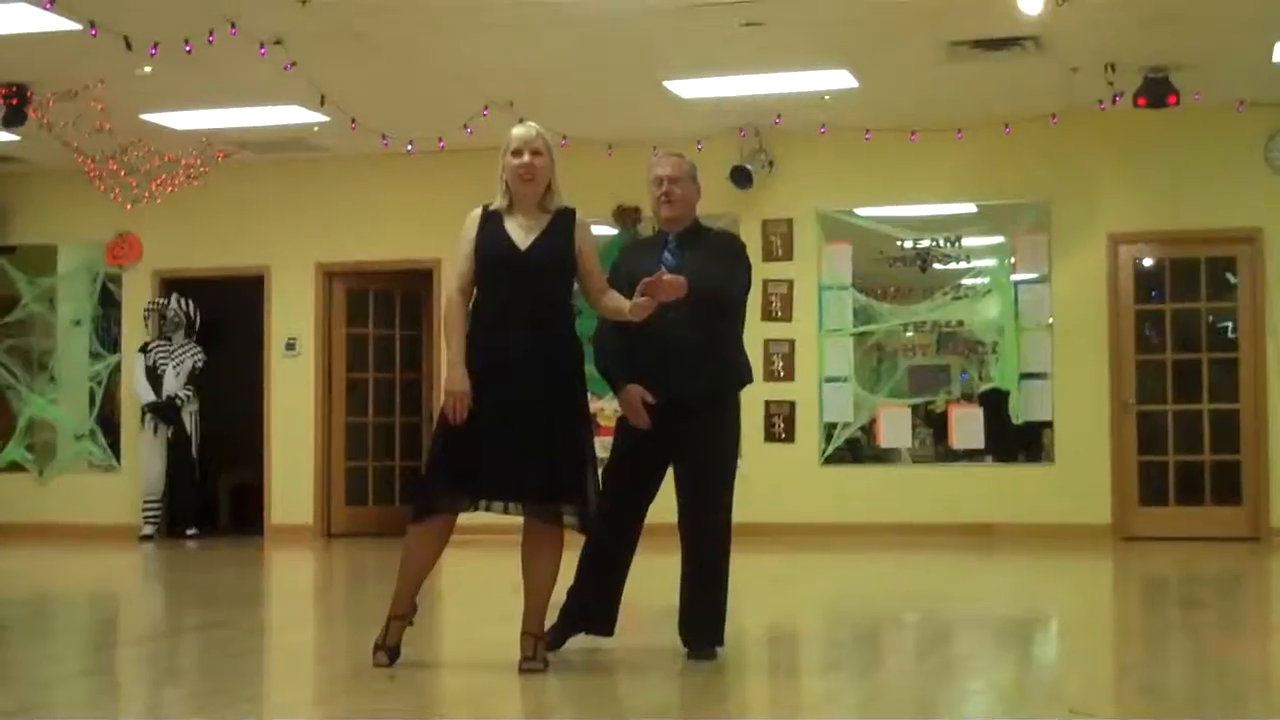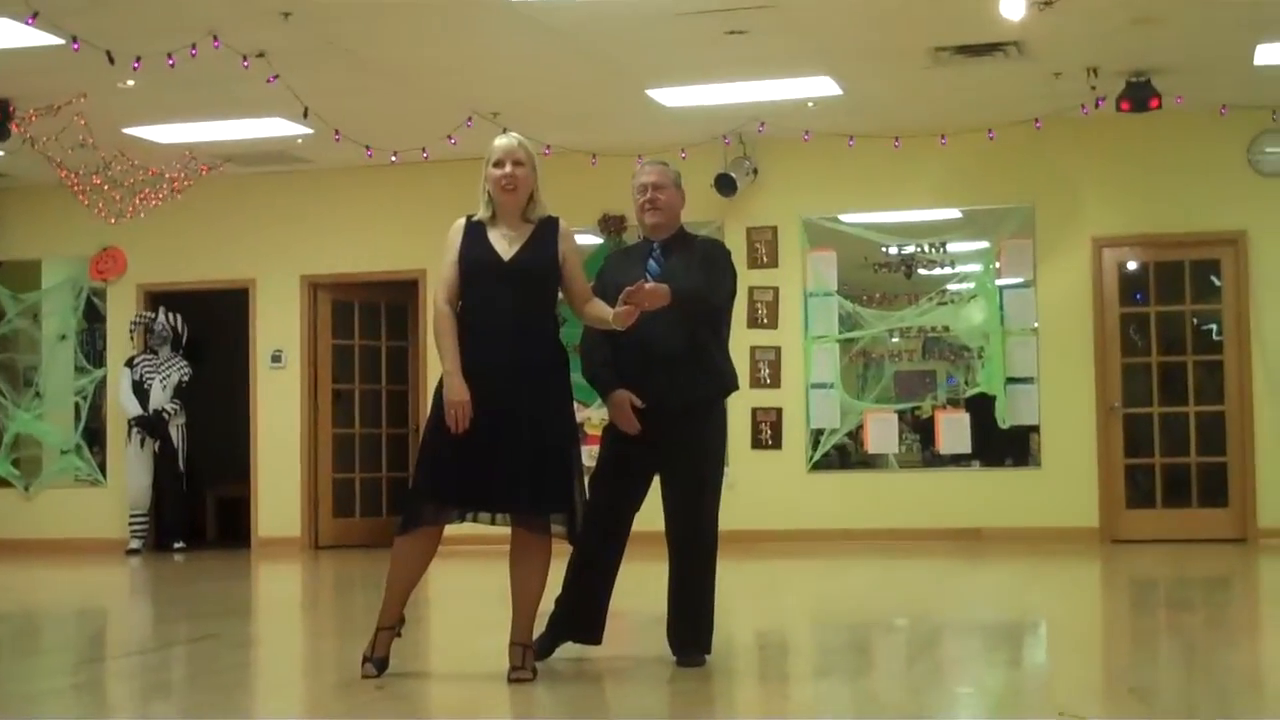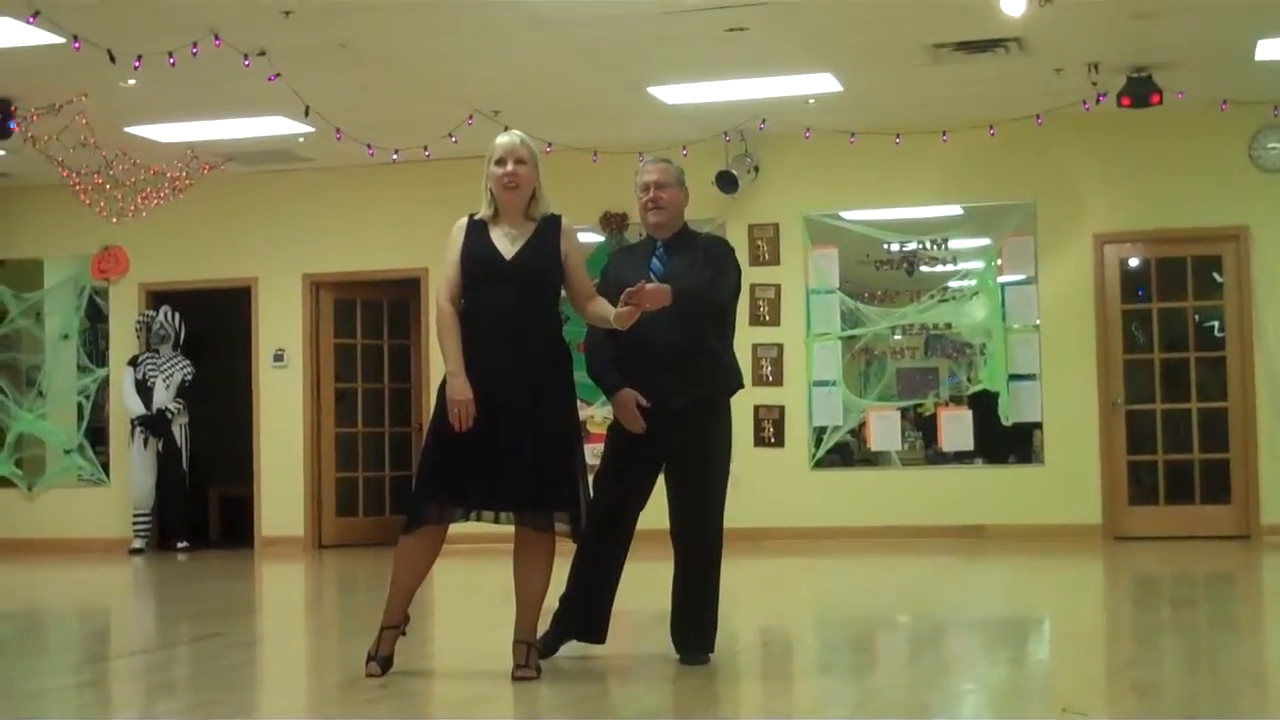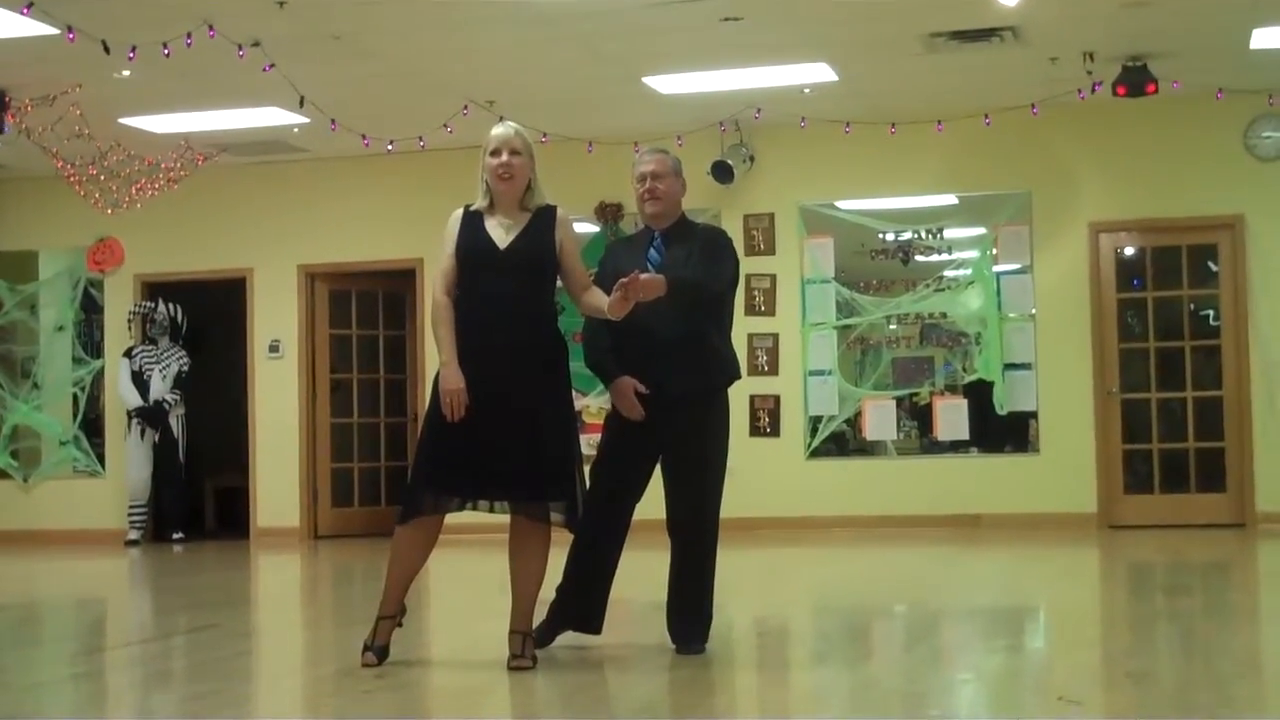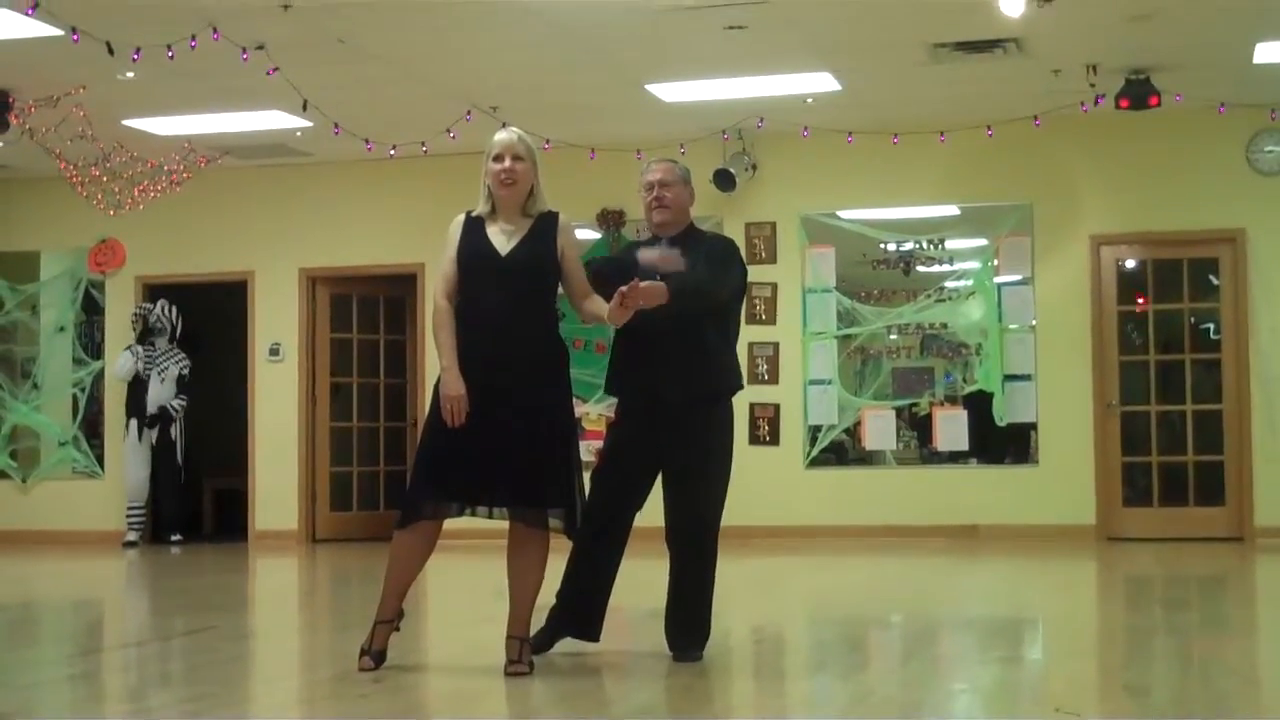
dt=1s
person 1, frame 1
left shoulder: (572, 225)
right shoulder: (480, 220)
left elbow: (598, 295)
right elbow: (458, 295)
left wrist: (632, 309)
right wrist: (456, 368)
left hip: (552, 374)
right hip: (486, 369)
left knee: (546, 504)
right knee: (442, 494)
left ankle: (533, 634)
right ankle: (398, 615)
person 1, frame 2
left shoulder: (556, 234)
right shoulder: (463, 231)
left elbow: (583, 302)
right elbow: (444, 304)
left wrist: (616, 317)
right wrist: (452, 377)
left hip: (538, 384)
right hip: (471, 382)
left knee: (533, 513)
right knee: (430, 504)
left ankle: (521, 643)
right ankle: (386, 626)
person 1, frame 3
left shoulder: (558, 232)
right shoulder: (466, 229)
left elbow: (584, 300)
right elbow: (446, 304)
left wrist: (616, 317)
right wrist: (455, 377)
left hip: (541, 384)
right hip: (473, 381)
left knee: (537, 513)
right knee: (433, 504)
left ankle: (524, 641)
right ankle: (390, 626)
person 1, frame 4
left shoulder: (553, 222)
right shoulder: (462, 221)
left elbow: (582, 290)
right elbow: (442, 295)
left wrist: (613, 306)
right wrist: (449, 366)
left hip: (536, 374)
right hip: (469, 372)
left knee: (532, 501)
right knee: (429, 494)
left ankle: (521, 630)
right ankle: (387, 615)
person 1, frame 5
left shoulder: (556, 229)
right shoulder: (462, 228)
left elbow: (582, 298)
right elbow: (443, 302)
left wrist: (611, 312)
right wrist: (449, 373)
left hip: (536, 382)
right hip: (469, 379)
left knee: (531, 508)
right knee: (429, 499)
left ankle: (518, 637)
right ankle: (384, 620)
person 2, frame 1
left shoulder: (725, 248)
right shoulder: (631, 257)
left elbow: (731, 298)
right elbow: (608, 326)
left wrist: (685, 288)
right wrist: (622, 383)
left hip: (710, 404)
right hip: (644, 403)
left knee: (706, 520)
right knee: (615, 512)
left ankle: (701, 632)
right ankle: (579, 615)
person 2, frame 2
left shoulder: (710, 255)
right shoulder: (616, 265)
left elbow: (715, 303)
right elbow: (593, 334)
left wrist: (668, 296)
right wrist: (609, 389)
left hip: (696, 410)
right hip: (631, 410)
left knee: (693, 528)
right knee: (602, 520)
left ankle: (690, 639)
right ankle: (567, 624)
person 2, frame 3
left shoulder: (714, 252)
right shoulder: (620, 263)
left elbow: (717, 299)
right elbow: (597, 334)
left wrist: (669, 295)
right wrist: (614, 388)
left hip: (700, 407)
right hip: (635, 407)
left knee: (697, 527)
right knee: (606, 518)
left ankle: (694, 638)
right ankle: (571, 622)
person 2, frame 4
left shoulder: (712, 243)
right shoulder: (618, 254)
left elbow: (712, 289)
right elbow: (596, 322)
left wrist: (665, 286)
right wrist: (612, 376)
left hip: (697, 397)
right hip: (633, 396)
left knee: (694, 517)
right knee: (604, 507)
left ankle: (690, 627)
right ankle: (569, 611)
person 2, frame 5
left shoulder: (719, 251)
right shoulder: (634, 257)
left elbow: (713, 292)
right elbow: (585, 281)
left wrist: (666, 292)
right wrist: (638, 260)
left hip: (700, 405)
right hip: (638, 404)
left knee: (694, 524)
right knee: (604, 512)
left ankle: (688, 635)
right ankle: (569, 618)
person 3, frame 1
left shoulder: (195, 352)
right shoulder: (148, 348)
left elbow: (193, 385)
right elbow: (139, 380)
left wrist: (173, 404)
right wrist: (154, 405)
left hip: (184, 416)
right hip: (154, 415)
left knee: (185, 469)
right knee: (153, 469)
left ankle: (188, 523)
right ankle: (150, 522)
person 3, frame 2
left shoulder: (182, 366)
right shoulder: (134, 362)
left elbow: (180, 399)
right elbow: (125, 394)
left wrist: (161, 418)
right wrist: (140, 418)
left hip: (171, 429)
right hip: (140, 429)
left knee: (172, 482)
right knee: (139, 483)
left ankle: (174, 536)
right ankle: (136, 536)
person 3, frame 3
left shoulder: (184, 365)
right shoulder: (137, 362)
left elbow: (183, 397)
right elbow: (128, 394)
left wrist: (164, 417)
right wrist: (143, 417)
left hip: (174, 429)
right hip: (143, 428)
left knee: (175, 482)
right knee: (143, 482)
left ankle: (178, 536)
right ankle: (140, 536)
person 3, frame 4
left shoulder: (180, 356)
right shoulder: (133, 353)
left elbow: (180, 388)
right elbow: (124, 385)
left wrist: (161, 408)
right wrist: (141, 409)
left hip: (170, 420)
right hip: (139, 421)
left knee: (172, 474)
right knee: (138, 475)
left ankle: (175, 527)
right ankle: (135, 527)
person 3, frame 5
left shoulder: (180, 358)
right shoulder: (135, 351)
left elbow: (184, 394)
right elbow: (121, 373)
left wrist: (167, 412)
right wrist: (139, 344)
left hip: (168, 423)
right hip: (138, 422)
left knee: (170, 476)
right knee: (137, 476)
left ankle: (172, 529)
right ankle: (134, 529)
